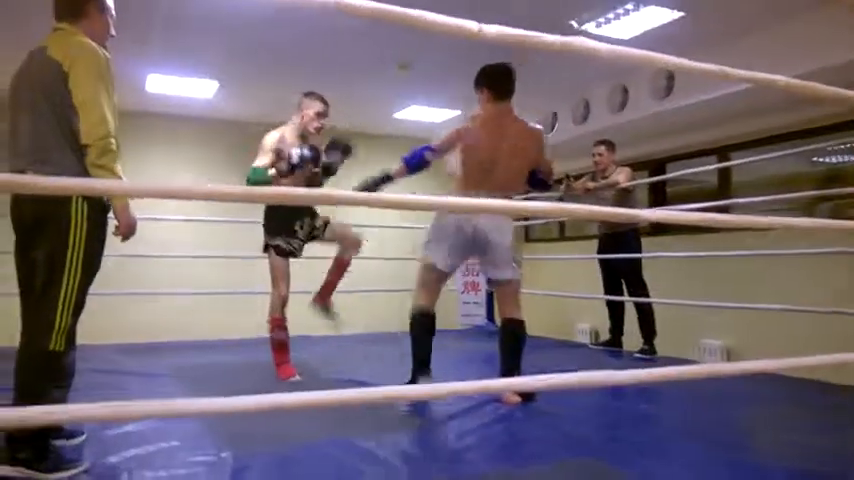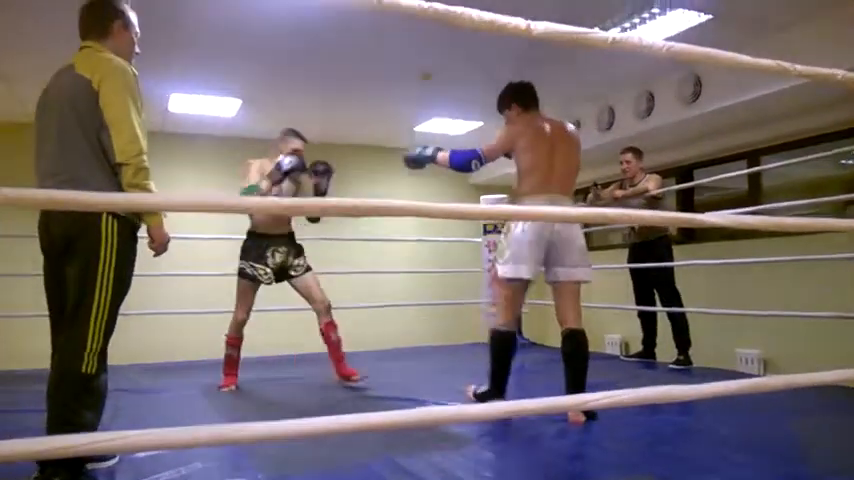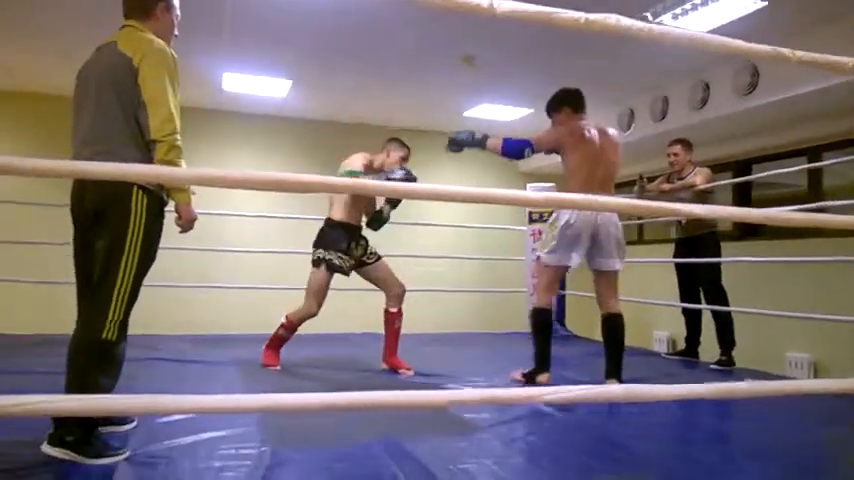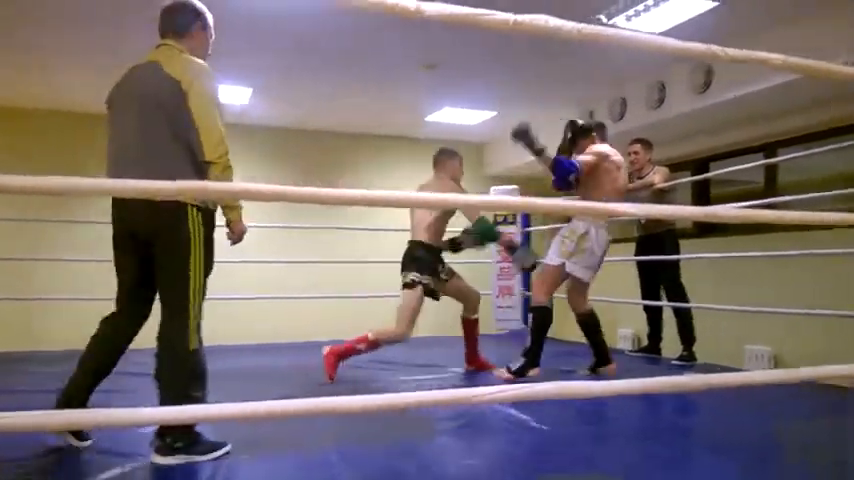
dt=1s
person 1, frame 1
right shoulder: (86, 52)
right elbow: (97, 135)
right wrist: (120, 201)
right hip: (70, 200)
left knee: (40, 320)
right knee: (56, 322)
person 1, frame 2
left shoulder: (56, 82)
right shoulder: (113, 69)
left elbow: (54, 157)
right elbow: (128, 152)
right wrist: (153, 216)
left hip: (56, 217)
right hip: (99, 218)
left knee: (70, 341)
right knee: (87, 344)
person 1, frame 3
left shoulder: (96, 59)
right shoulder: (153, 49)
left elbow: (90, 129)
right elbow: (163, 130)
right wrist: (182, 194)
left hip: (87, 189)
right hip: (130, 191)
left knee: (96, 308)
right knee: (109, 311)
left ankle: (89, 409)
right ankle: (73, 429)
person 1, frame 4
left shoulder: (126, 80)
right shoulder: (192, 70)
left elbow: (123, 150)
right elbow: (211, 148)
right wrist: (232, 210)
left hip: (127, 208)
right hip: (178, 208)
left knee: (129, 310)
right knee: (181, 319)
left ankle: (70, 406)
right ankle: (177, 435)
person 2, frame 1
left shoulder: (472, 124)
right shoulder: (534, 136)
left elbow: (424, 156)
right elbow: (545, 179)
left wrist: (383, 178)
left hip: (460, 210)
right hip: (498, 220)
left knee: (425, 294)
right knee: (510, 305)
left ankle: (420, 374)
person 2, frame 2
left shoulder: (517, 132)
right shoulder: (570, 132)
left elbow: (471, 160)
left wrist: (430, 154)
left hip: (530, 216)
right hip: (566, 217)
left knee: (507, 312)
right knee: (571, 315)
left ankle: (496, 391)
person 2, frame 3
left shoulder: (565, 132)
right shoulder: (612, 136)
left elbow: (520, 148)
left wrist: (475, 140)
left hip: (575, 212)
right hip: (607, 216)
left knee: (543, 291)
right knee: (609, 299)
left ankle: (541, 369)
right ankle: (614, 376)
person 2, frame 4
left shoulder: (600, 152)
right shoulder: (614, 163)
left elbow: (568, 170)
right elbow: (564, 182)
left wrist: (535, 147)
right wrist: (565, 150)
left hip: (586, 228)
right hip: (597, 232)
left knee: (541, 289)
right knee: (578, 299)
left ankle: (530, 362)
right ankle: (604, 361)
person 3, frame 1
left shoulder: (310, 142)
right shoulder: (277, 138)
right elbow: (253, 179)
left wrist: (330, 166)
right wrist: (286, 166)
left hip: (305, 213)
right hip: (280, 216)
left knee: (353, 243)
right knee: (281, 293)
left ankle: (323, 297)
right ankle: (282, 362)
person 3, frame 2
left shoulder: (298, 175)
right shoulder: (257, 166)
left elbow: (313, 217)
left wrist: (321, 187)
right wrist: (276, 174)
left hip: (288, 246)
right hip: (258, 245)
left knee: (323, 304)
right knee: (241, 317)
left ankle: (342, 368)
right ankle: (230, 375)
person 3, frame 3
left shoulder: (374, 178)
right shoulder: (363, 160)
left elbow: (374, 223)
right elbow: (348, 179)
left wrist: (392, 200)
right wrist: (388, 177)
left hip: (356, 239)
right hip: (334, 237)
left knee: (397, 291)
right knee: (311, 308)
left ankle: (390, 357)
right ankle: (271, 348)
person 3, frame 4
left shoulder: (424, 190)
right shoulder: (451, 188)
right elbow: (480, 225)
left wrist: (453, 243)
right wrist: (512, 246)
left hip: (430, 257)
right hip: (421, 259)
left knee: (473, 299)
right knee: (401, 333)
left ankle: (473, 360)
right ankle: (337, 353)
person 4, frame 1
left shoulder: (624, 172)
right shoulder: (593, 177)
left elbow: (620, 181)
right elbow: (567, 191)
left wrist: (596, 186)
right wrist: (567, 185)
left hip: (626, 236)
right hip: (606, 238)
left knee: (636, 289)
right knee: (611, 291)
left ankle: (649, 342)
right ankle: (615, 338)
person 4, frame 2
left shoulder: (653, 179)
right shoulder: (620, 186)
left elbow: (649, 188)
right elbow: (592, 201)
left wrist: (623, 195)
right wrist: (595, 194)
left hip: (657, 243)
right hip: (636, 246)
left knee: (669, 297)
right knee: (643, 301)
left ankle: (684, 353)
right ankle: (648, 349)
person 4, frame 3
left shoulder: (703, 172)
right shoulder: (668, 178)
left elbow: (698, 183)
right elbow: (642, 193)
left wrist: (670, 188)
right wrist: (641, 187)
left hip: (704, 239)
right hip: (683, 241)
left knee: (714, 295)
right knee: (688, 297)
left ankle: (727, 353)
right ankle: (691, 347)
person 4, frame 4
left shoulder: (661, 172)
right shoulder: (629, 178)
left elbow: (655, 182)
left wrist: (630, 187)
left hip: (664, 237)
right hip: (643, 240)
left knee: (674, 291)
right knee: (649, 295)
left ankle: (688, 348)
right ankle: (653, 344)
